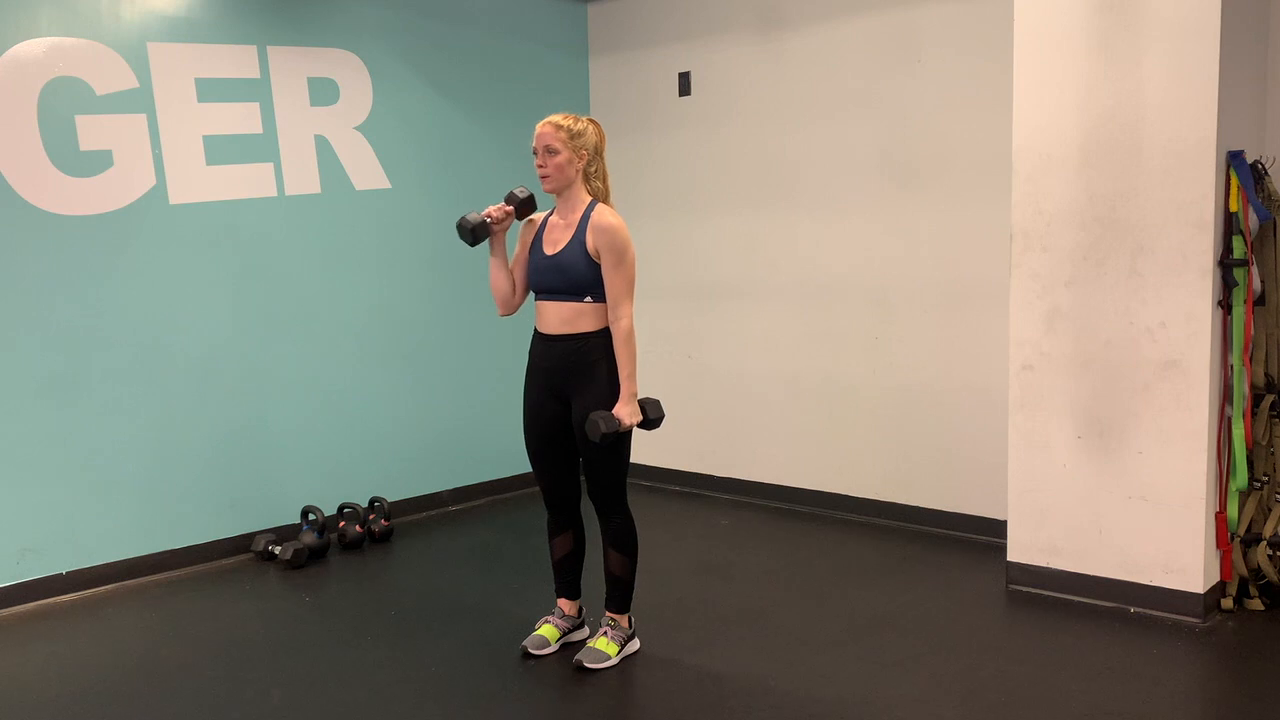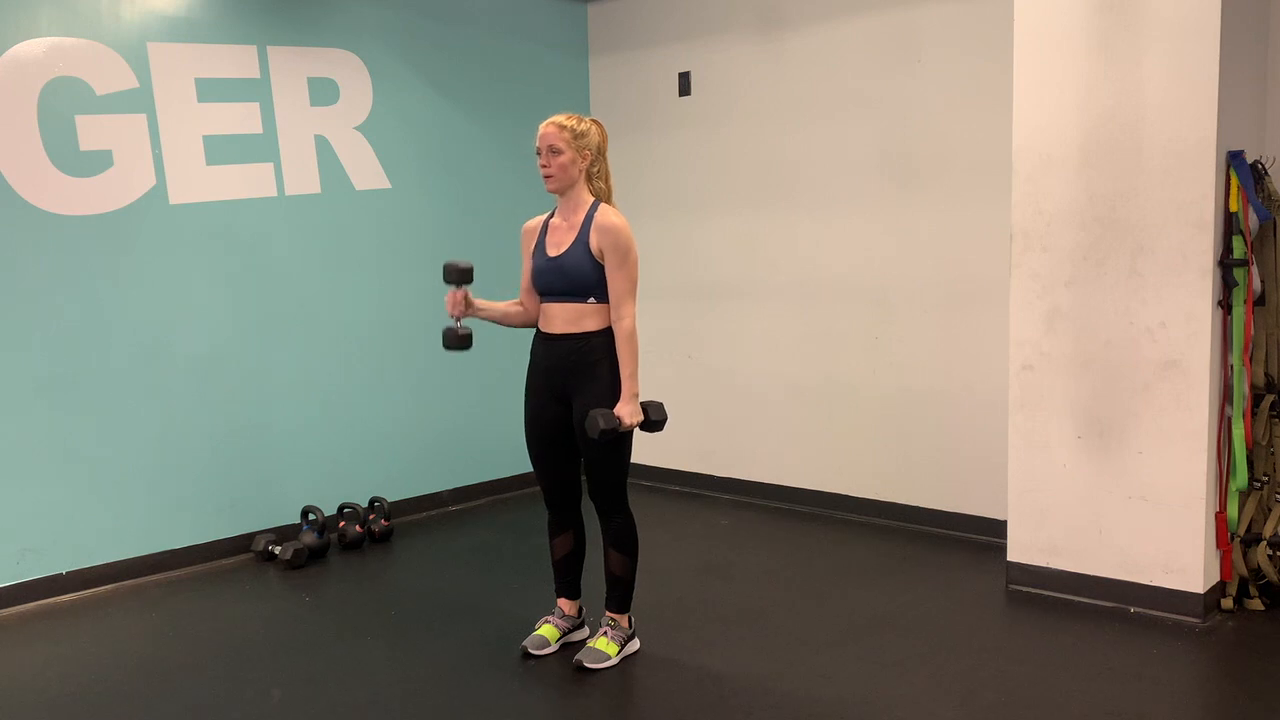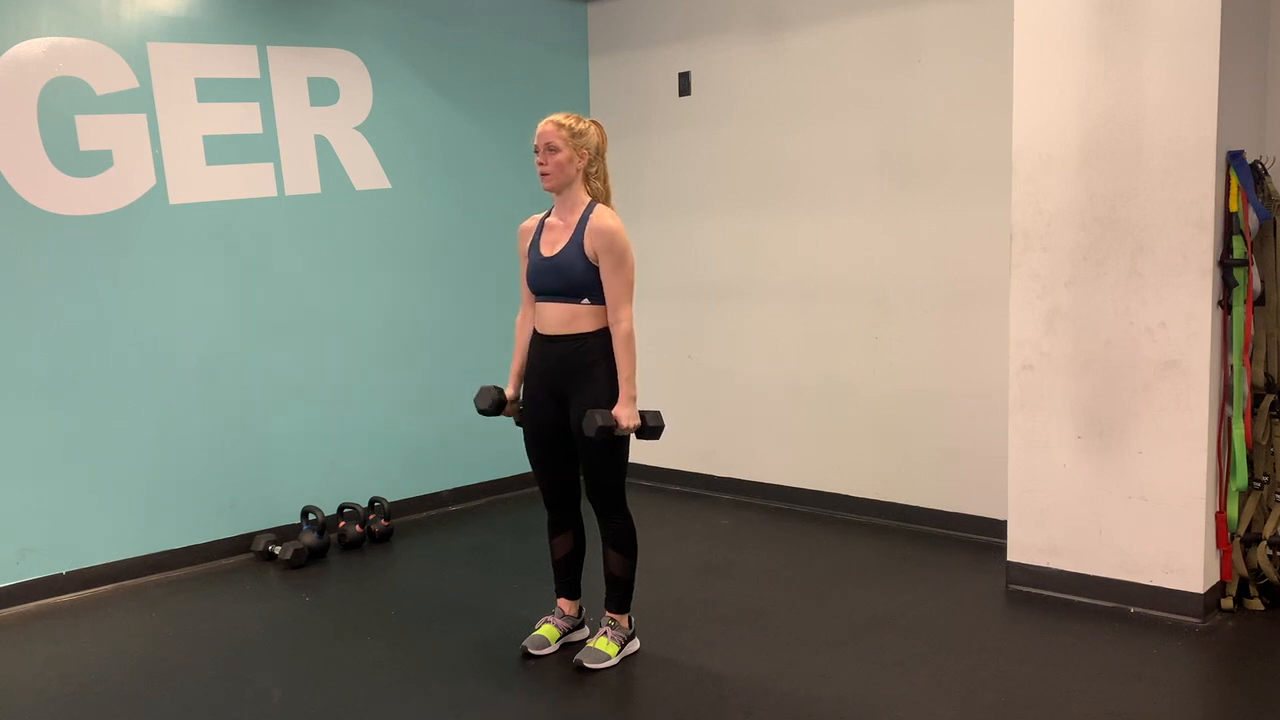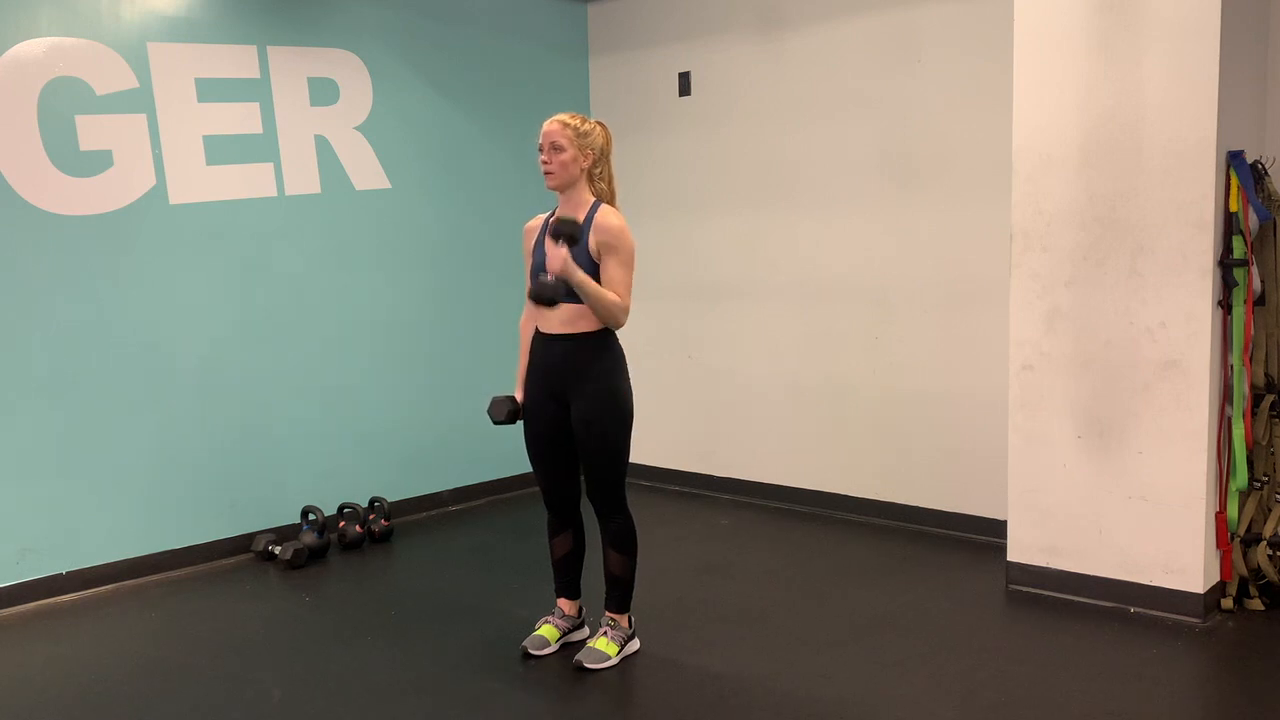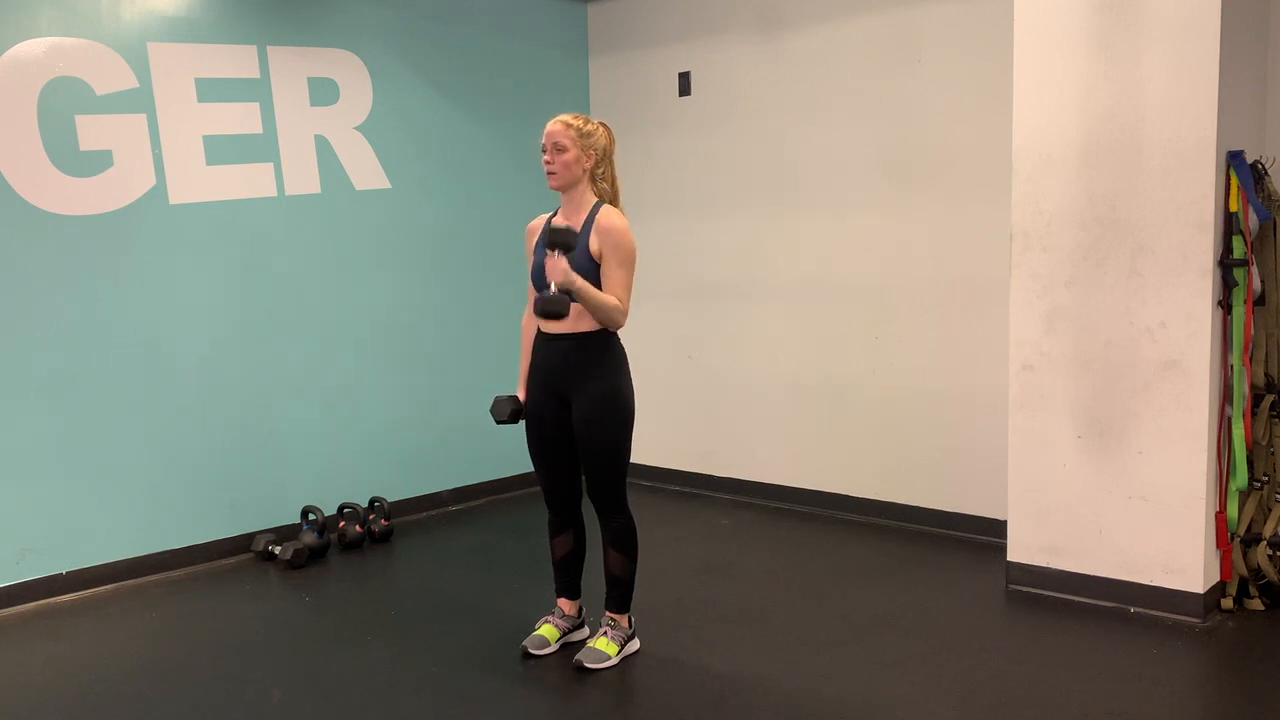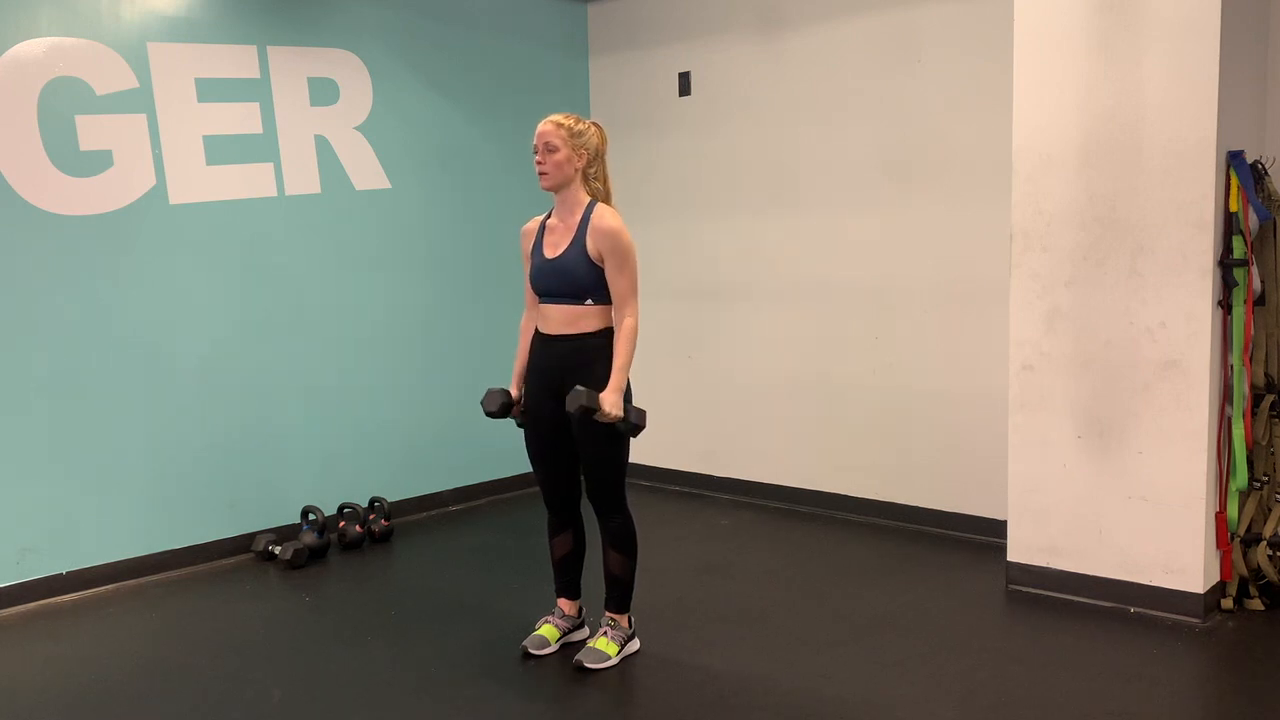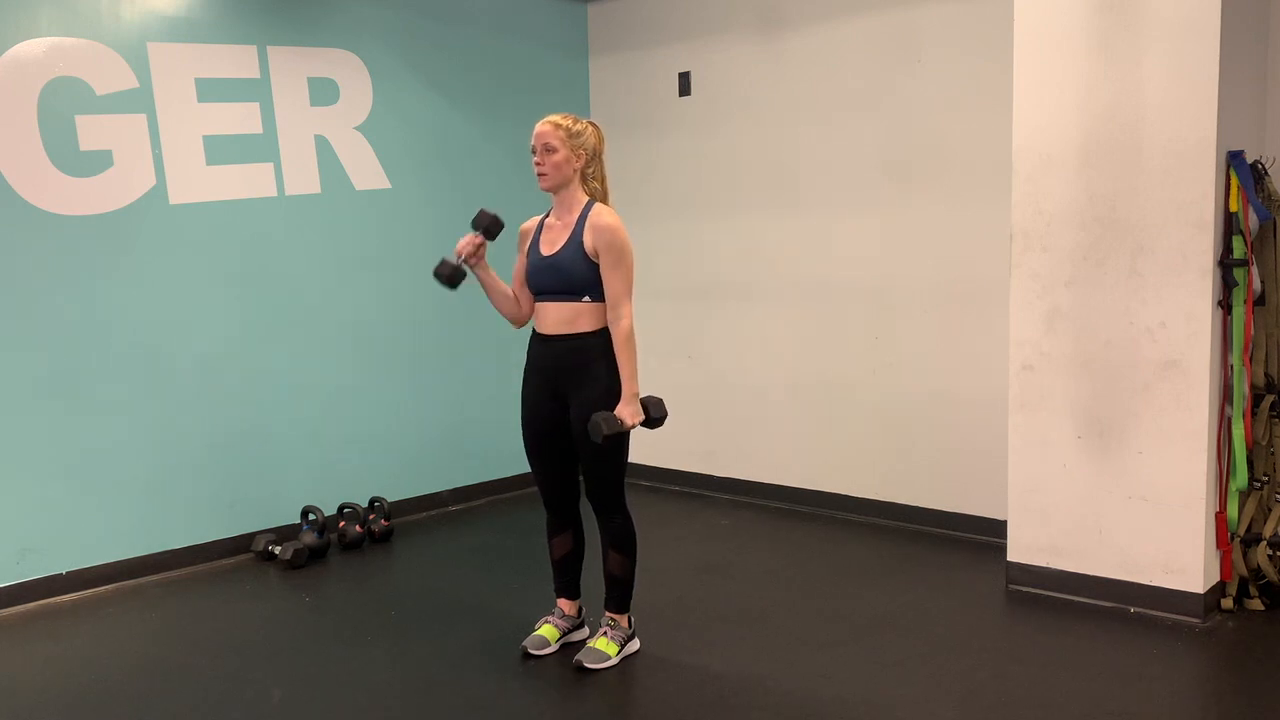
dt=0.7s
person 1, frame 1
left shoulder: (605, 224)
right shoulder: (534, 226)
left elbow: (622, 316)
right elbow: (507, 303)
left wrist: (628, 394)
right wrist: (496, 242)
left hip: (594, 368)
right hip: (543, 368)
left knee: (607, 500)
right knee: (557, 498)
left ankle: (619, 624)
right ankle: (567, 611)
person 1, frame 2
left shoulder: (608, 225)
right shoulder: (534, 230)
left elbow: (625, 315)
right elbow: (529, 311)
left wrist: (629, 394)
right wrist: (475, 307)
left hip: (597, 367)
right hip: (545, 368)
left knee: (608, 499)
right knee: (558, 498)
left ankle: (619, 623)
right ankle: (567, 610)
person 1, frame 3
left shoulder: (603, 226)
right shoulder: (531, 230)
left elbow: (622, 318)
left wrist: (627, 396)
right wrist: (514, 379)
left hip: (592, 368)
right hip: (543, 371)
left knee: (607, 500)
right knee: (557, 499)
left ankle: (620, 624)
right ankle: (567, 611)
person 1, frame 4
left shoulder: (608, 225)
right shoulder: (535, 229)
left elbow: (618, 310)
right elbow: (531, 311)
left wrist: (573, 274)
right wrist: (521, 381)
left hip: (596, 369)
right hip: (546, 371)
left knee: (607, 500)
right knee: (557, 499)
left ankle: (619, 623)
right ankle: (567, 610)
person 1, frame 5
left shoulder: (610, 225)
right shoulder: (538, 229)
left elbow: (618, 312)
left wrist: (574, 282)
right wrist: (523, 381)
left hip: (597, 369)
right hip: (548, 370)
left knee: (608, 500)
right knee: (558, 498)
left ankle: (619, 623)
right ankle: (568, 610)
person 1, frame 6
left shoulder: (605, 225)
right shoulder: (532, 231)
left elbow: (627, 315)
left wrist: (615, 387)
right wrist: (517, 379)
left hip: (592, 367)
right hip: (545, 370)
left knee: (607, 500)
right knee: (557, 499)
left ankle: (620, 623)
right ankle: (567, 611)
person 1, frame 7
left shoulder: (603, 224)
right shoulder: (529, 231)
left elbow: (621, 316)
right elbow: (518, 311)
left wrist: (630, 394)
right wrist: (479, 267)
left hip: (592, 368)
right hip: (542, 368)
left knee: (606, 499)
right knee: (555, 498)
left ankle: (619, 624)
right ankle: (567, 611)
